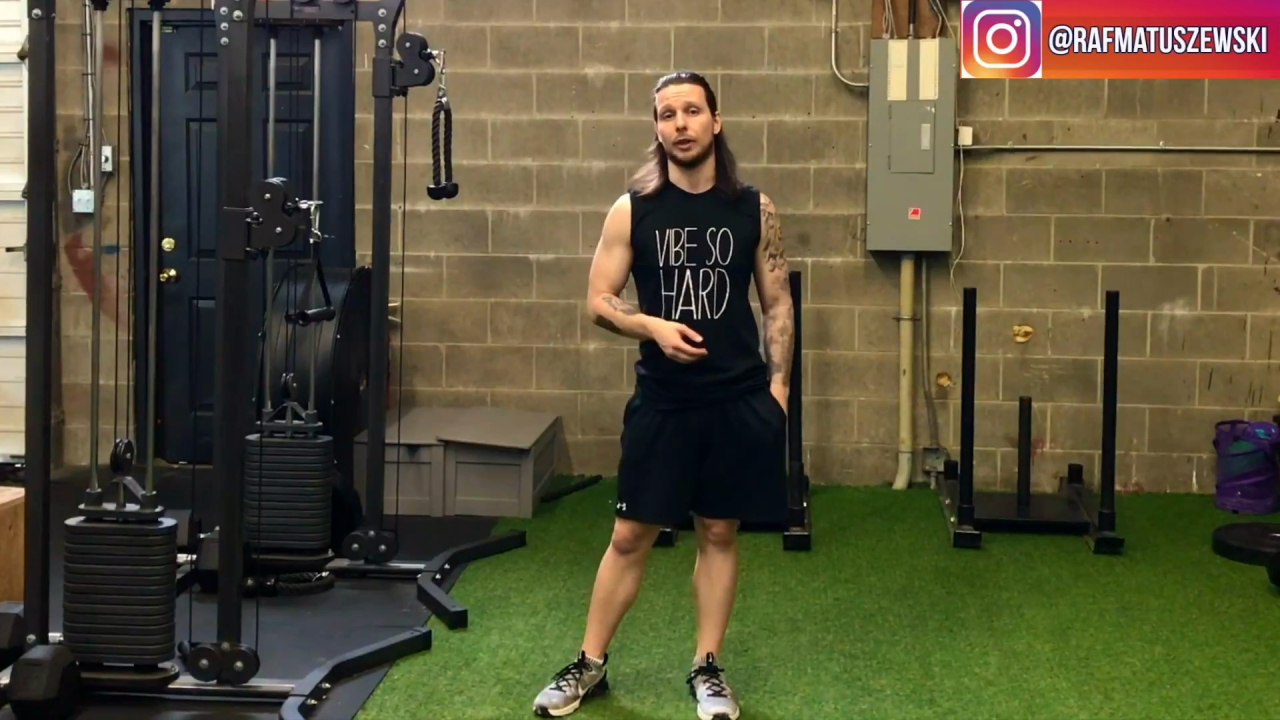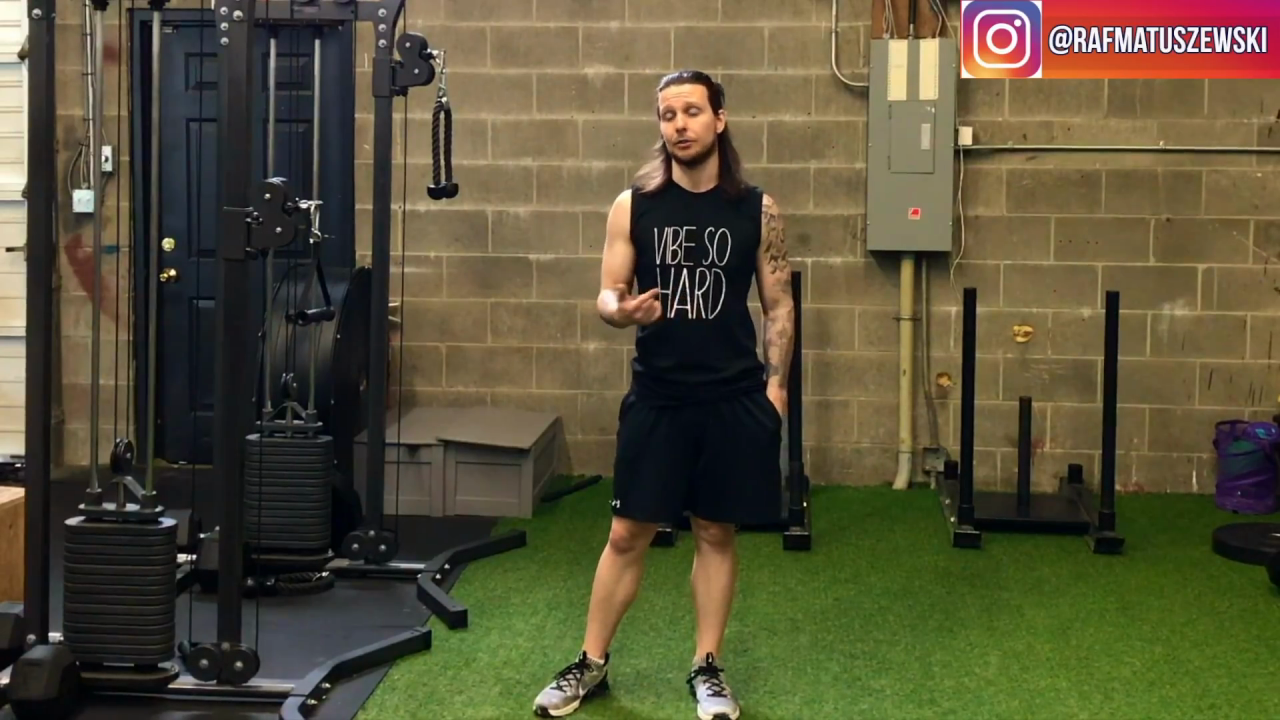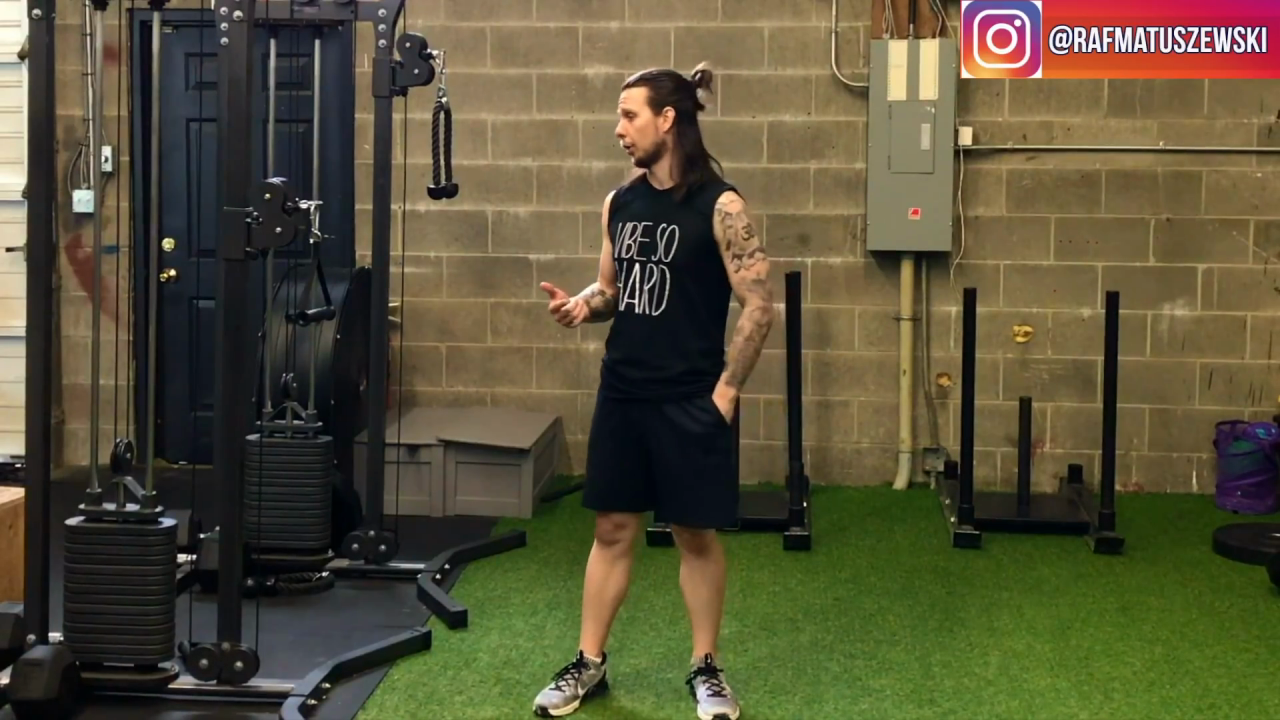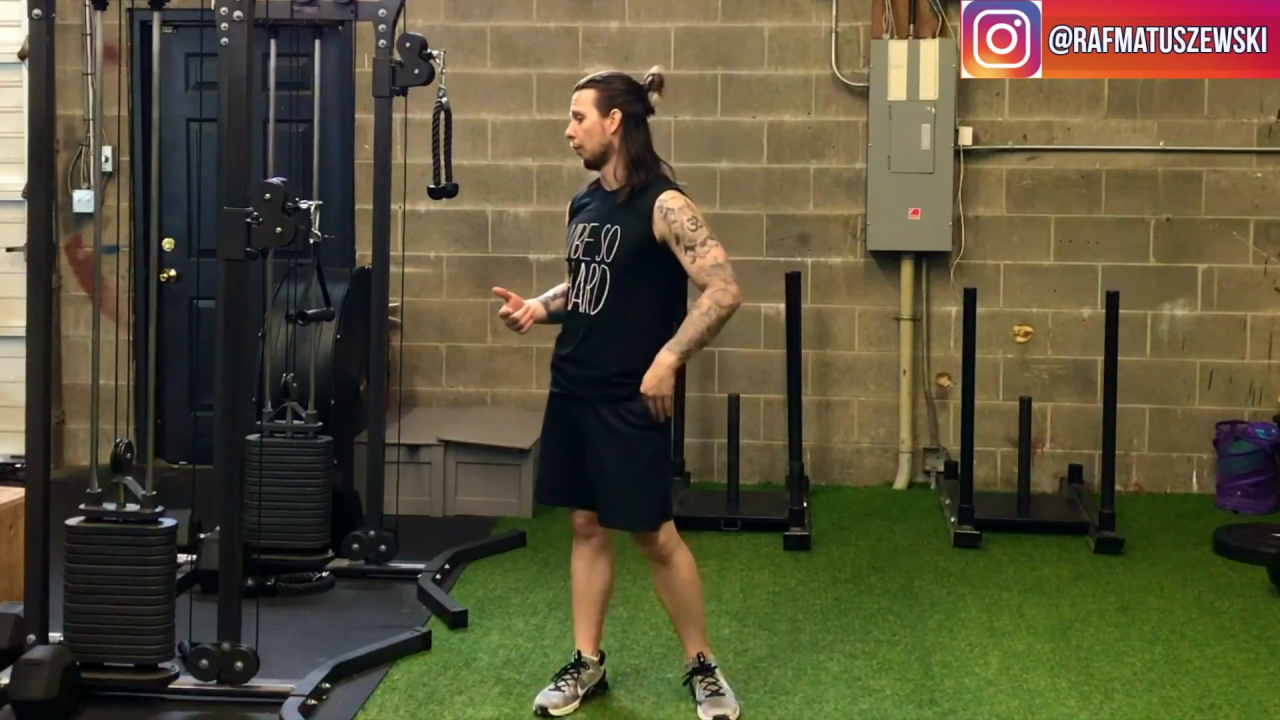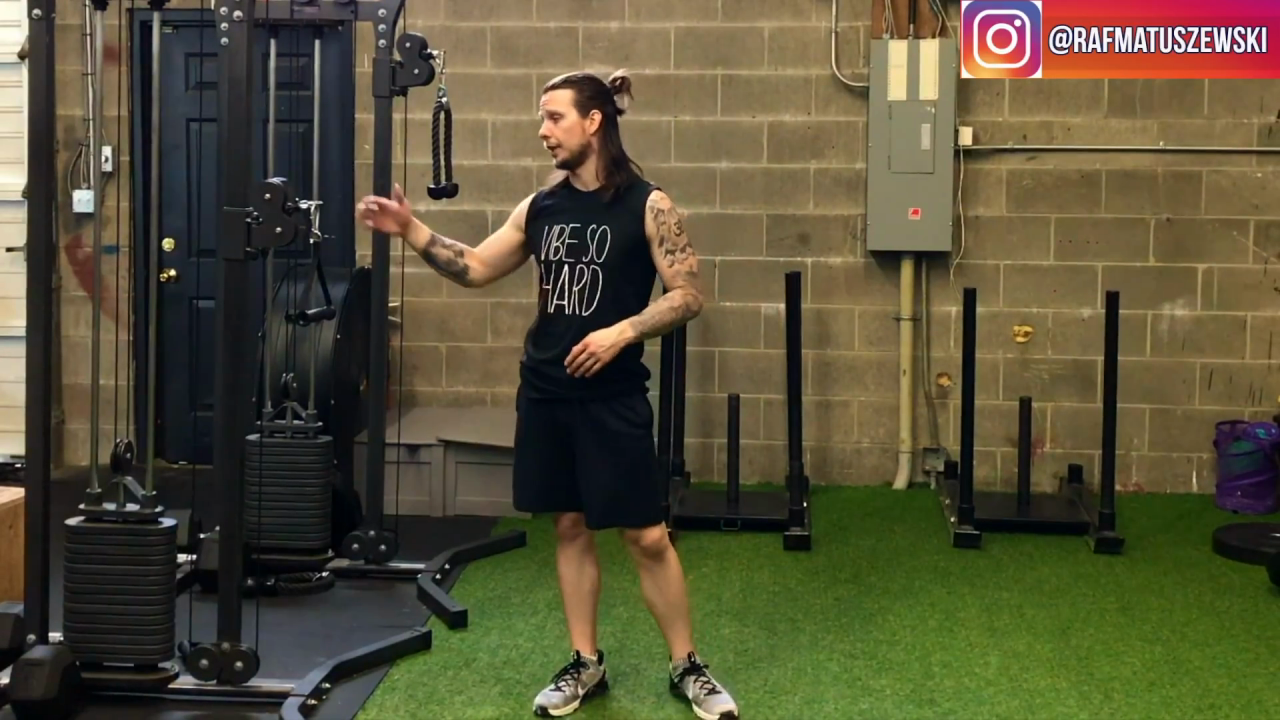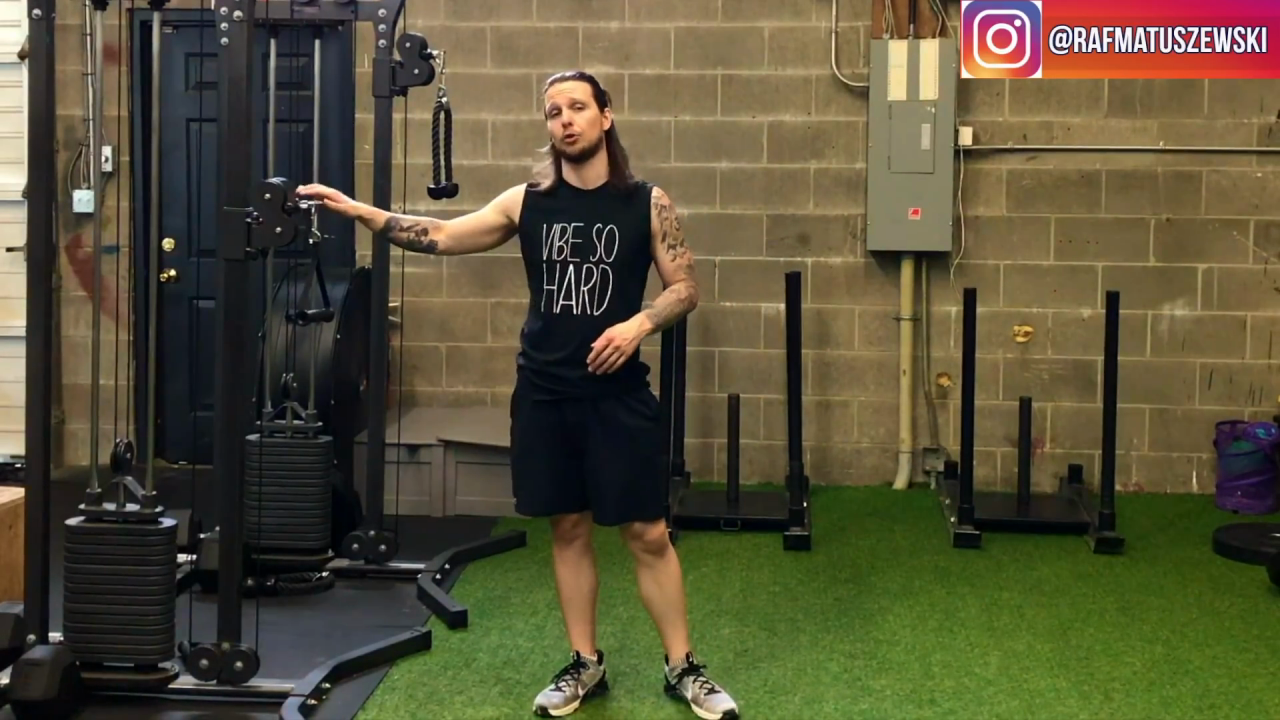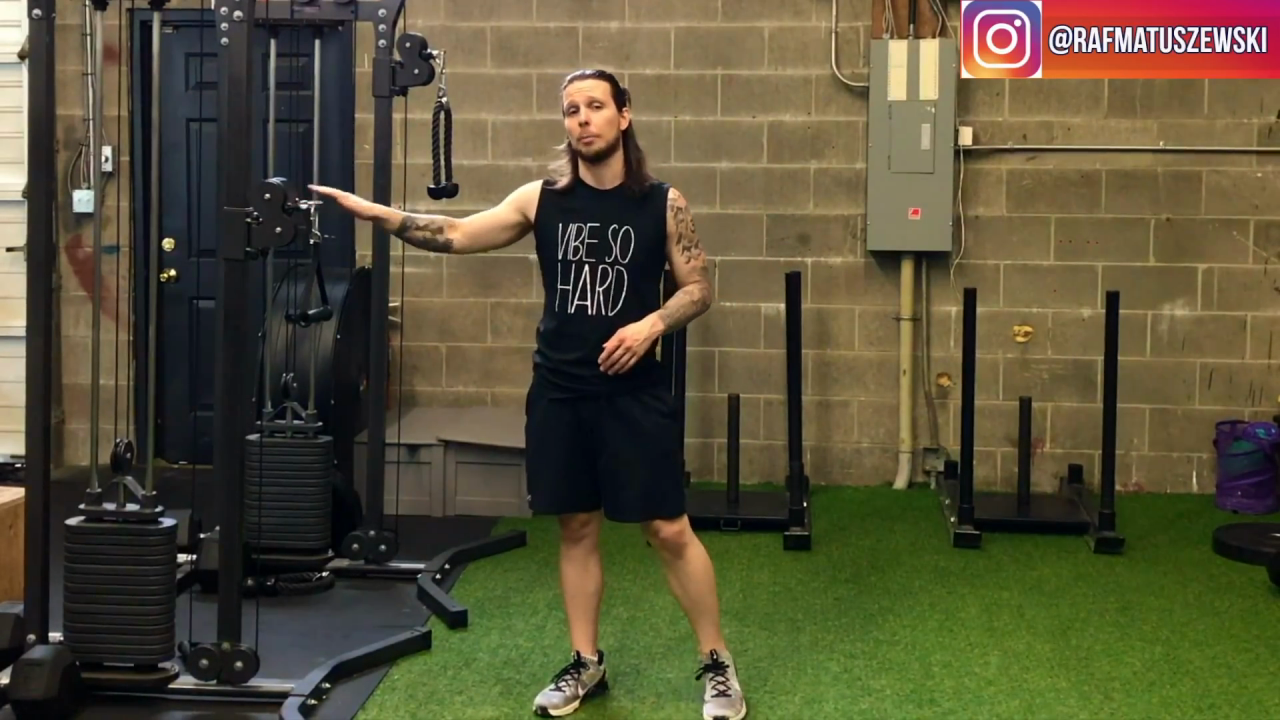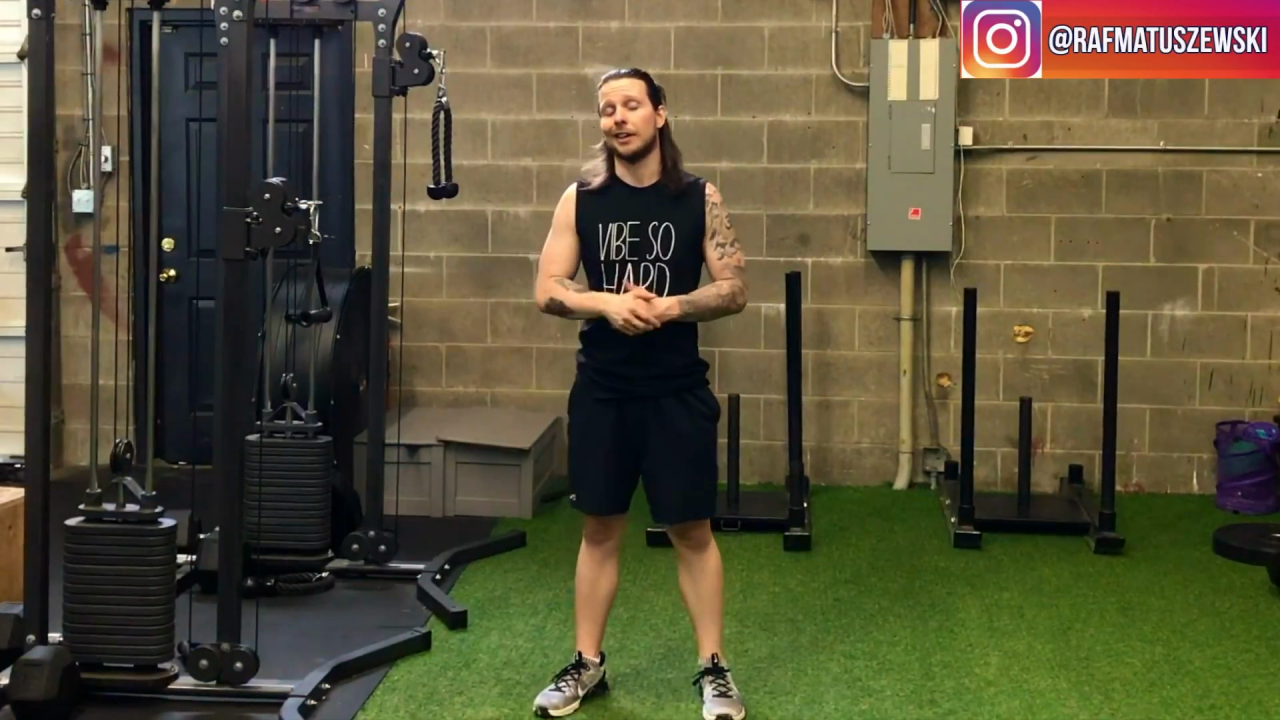
dt=0.5s
person 1, frame 1
left shoulder: (754, 209)
right shoulder: (632, 210)
left elbow: (777, 303)
right elbow: (599, 300)
left wrist: (777, 383)
right wrist: (654, 327)
left hip: (739, 398)
right hip: (662, 399)
left knee: (720, 532)
right knee: (631, 535)
left ankle: (707, 668)
right ankle: (590, 664)
person 1, frame 2
left shoulder: (757, 209)
right shoulder: (634, 204)
left elbow: (779, 305)
right elbow: (606, 293)
left wrist: (775, 384)
right wrist: (625, 310)
left hip: (733, 398)
right hip: (656, 396)
left knee: (716, 533)
right knee: (628, 532)
left ankle: (706, 668)
right ankle: (591, 663)
person 1, frame 3
left shoulder: (720, 206)
right shoulder: (620, 203)
left elbow: (758, 305)
left wrist: (727, 389)
right wrist: (581, 305)
left hip: (688, 399)
right hip: (621, 393)
left knee: (696, 534)
right knee: (612, 527)
right ankle: (589, 663)
person 1, frame 4
left shoulder: (664, 205)
right shoulder: (582, 204)
left elbow: (724, 290)
left wrist: (668, 361)
right wrist: (537, 308)
left hip: (630, 397)
right hip: (571, 390)
left knee: (654, 535)
right knee: (587, 526)
left ankle: (701, 665)
right ankle: (586, 662)
person 1, frame 5
left shoulder: (650, 206)
right shoulder: (540, 206)
left elbow: (689, 295)
right elbow: (475, 266)
left wrist: (622, 330)
right wrist: (413, 231)
left hip: (613, 396)
right hip: (544, 392)
left knee: (646, 535)
right knee: (570, 527)
left ankle: (686, 666)
right ankle: (585, 663)
person 1, frame 6
left shoulder: (647, 202)
right shoulder: (526, 202)
left elbow: (685, 287)
right elbow: (439, 236)
left wrist: (640, 323)
right wrist: (359, 211)
left hip: (617, 394)
right hip: (543, 393)
left knee: (646, 532)
right knee: (568, 528)
left ankle: (682, 666)
right ankle: (585, 663)
person 1, frame 7
left shoulder: (663, 203)
right shoulder: (541, 198)
left elbow: (698, 288)
right elbow: (459, 235)
left wrist: (652, 323)
right wrist: (376, 211)
left hip: (635, 393)
right hip: (559, 391)
left knee: (669, 529)
right knee: (576, 527)
left ankle: (716, 662)
right ankle: (585, 663)
person 1, frame 8
left shoulder: (700, 197)
right shoulder: (580, 198)
left elbow: (734, 290)
right elbow: (546, 288)
left wrist: (669, 305)
right wrist: (610, 302)
left hip: (677, 391)
right hip: (601, 391)
left knee: (692, 530)
right knee: (600, 528)
left ankle: (712, 666)
right ankle: (588, 663)
